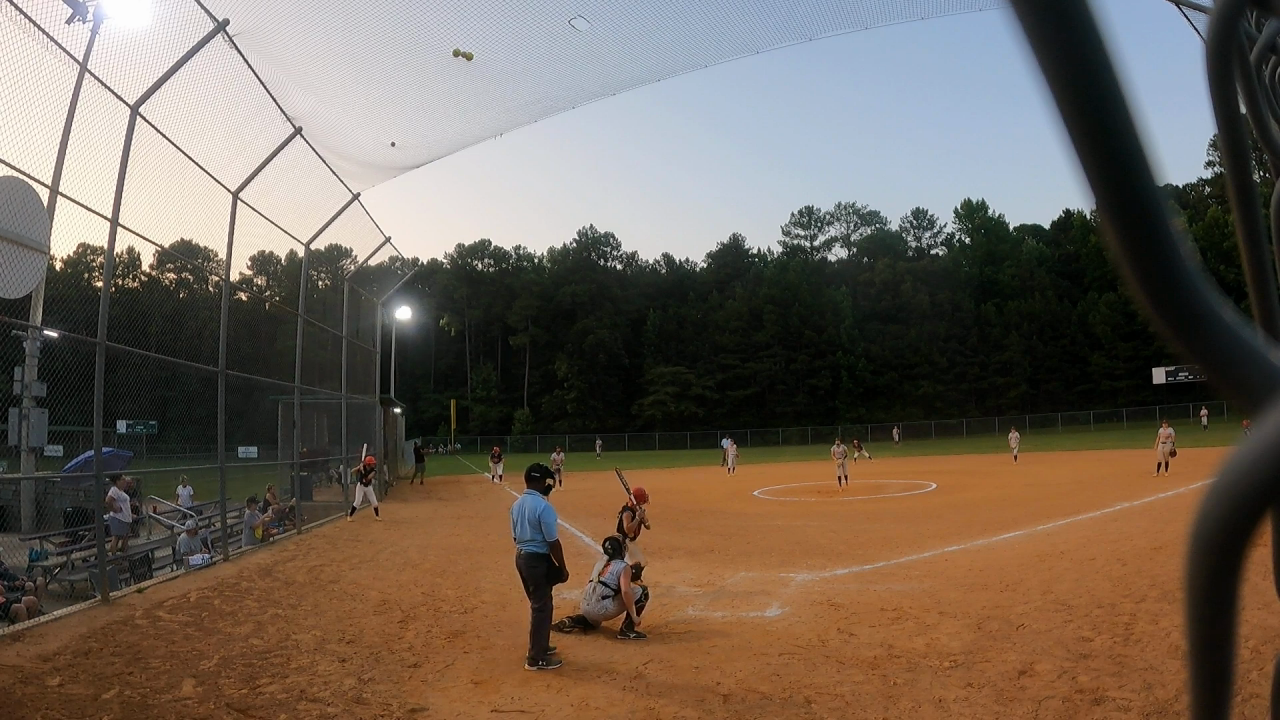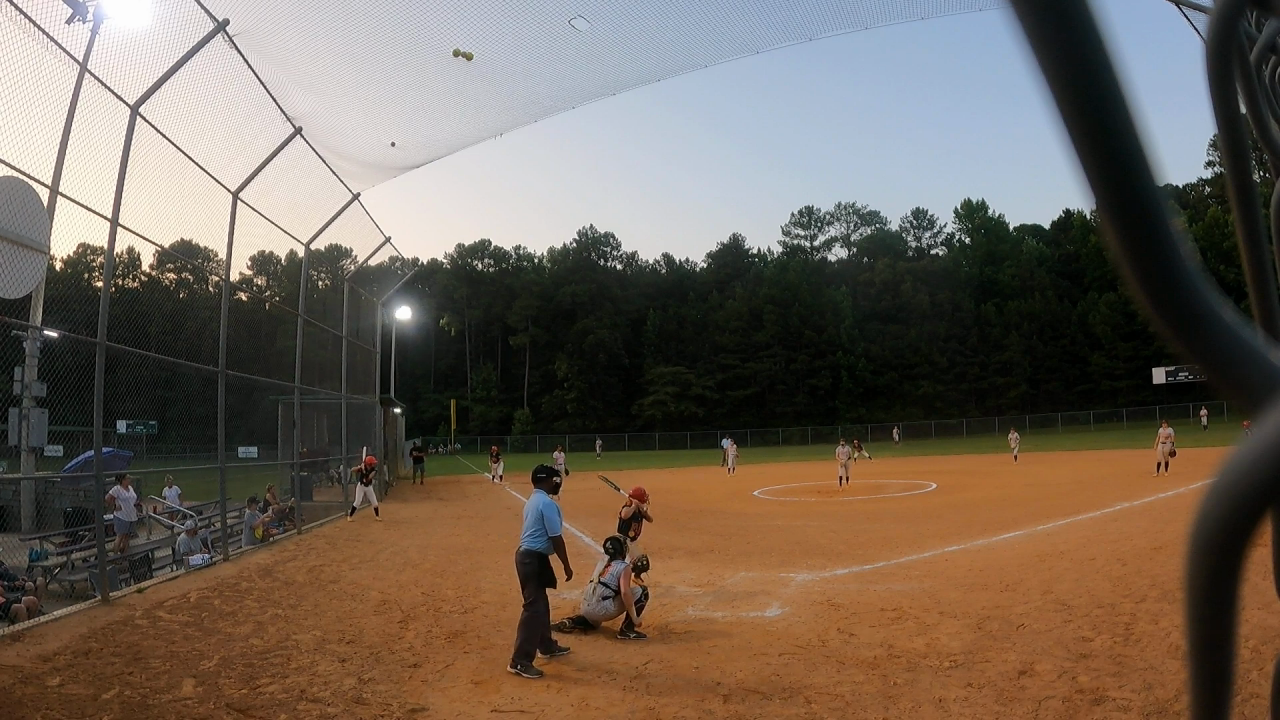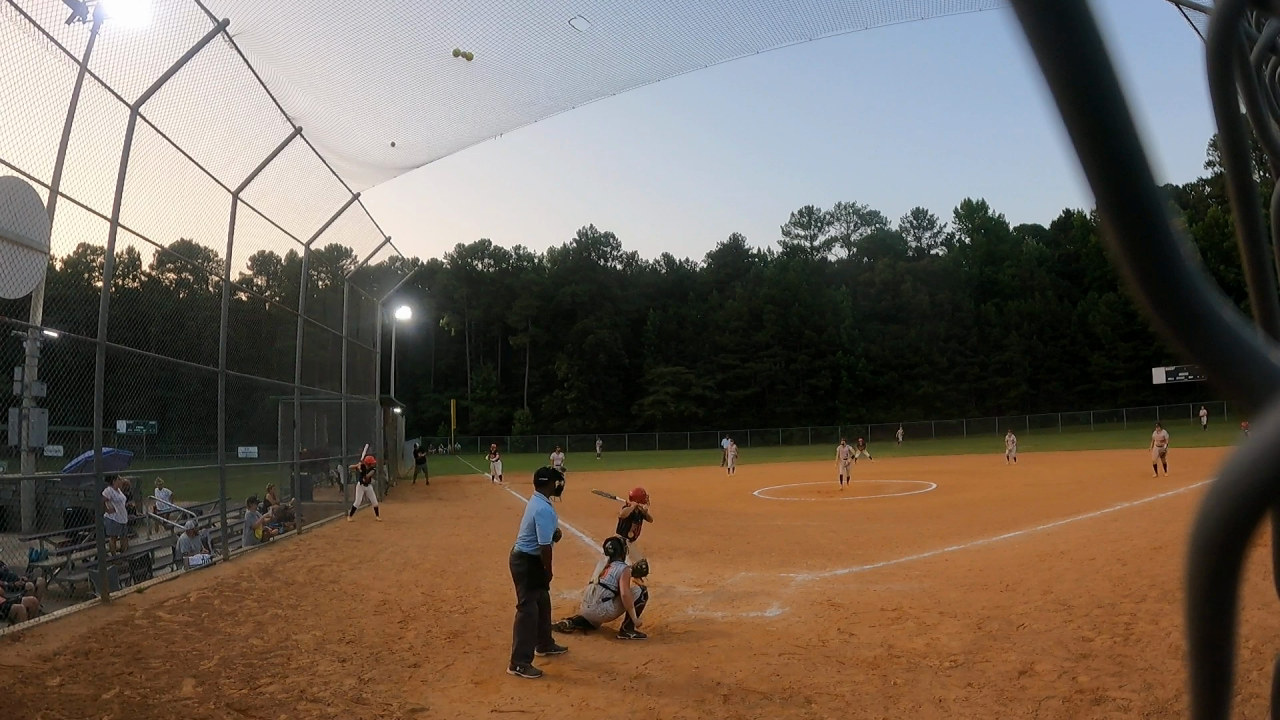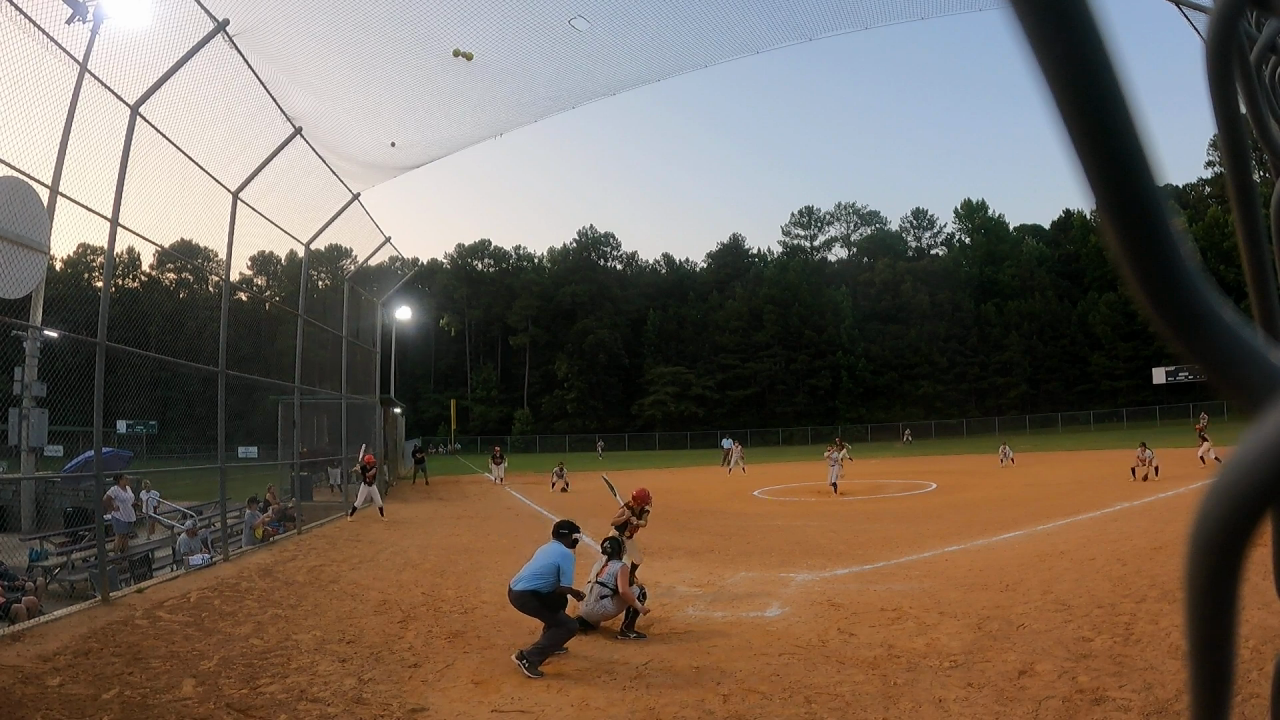
dt=1s
person 1, frame 1
left shoulder: (517, 504)
right shoulder: (543, 507)
right elbow: (553, 542)
right wrist: (563, 568)
left hip: (521, 557)
right hip: (538, 560)
left knee: (540, 604)
right knee: (542, 607)
left ankle: (540, 646)
right ankle: (536, 658)
person 1, frame 2
left shoulder: (532, 501)
right shoulder: (547, 503)
right elbow: (556, 538)
right wrist: (566, 565)
left hip: (526, 555)
right hip: (534, 559)
left knee: (540, 603)
right knee: (533, 608)
left ankle: (546, 646)
right ankle: (520, 661)
person 1, frame 3
left shoulder: (536, 501)
right shoulder: (545, 509)
right elbow: (545, 547)
left wrist: (554, 532)
right wrist: (549, 570)
left hip: (526, 558)
right hip: (526, 561)
left knee: (542, 601)
right knee: (528, 609)
left ankle: (544, 645)
right ankle: (519, 662)
person 1, frame 4
left shoulder: (545, 548)
right shoulder: (566, 554)
right elbow: (564, 589)
left wrist: (571, 592)
left hip: (516, 591)
right hip: (526, 597)
left knee: (560, 601)
right knee: (569, 627)
left ankle: (550, 642)
right ankle: (528, 657)
